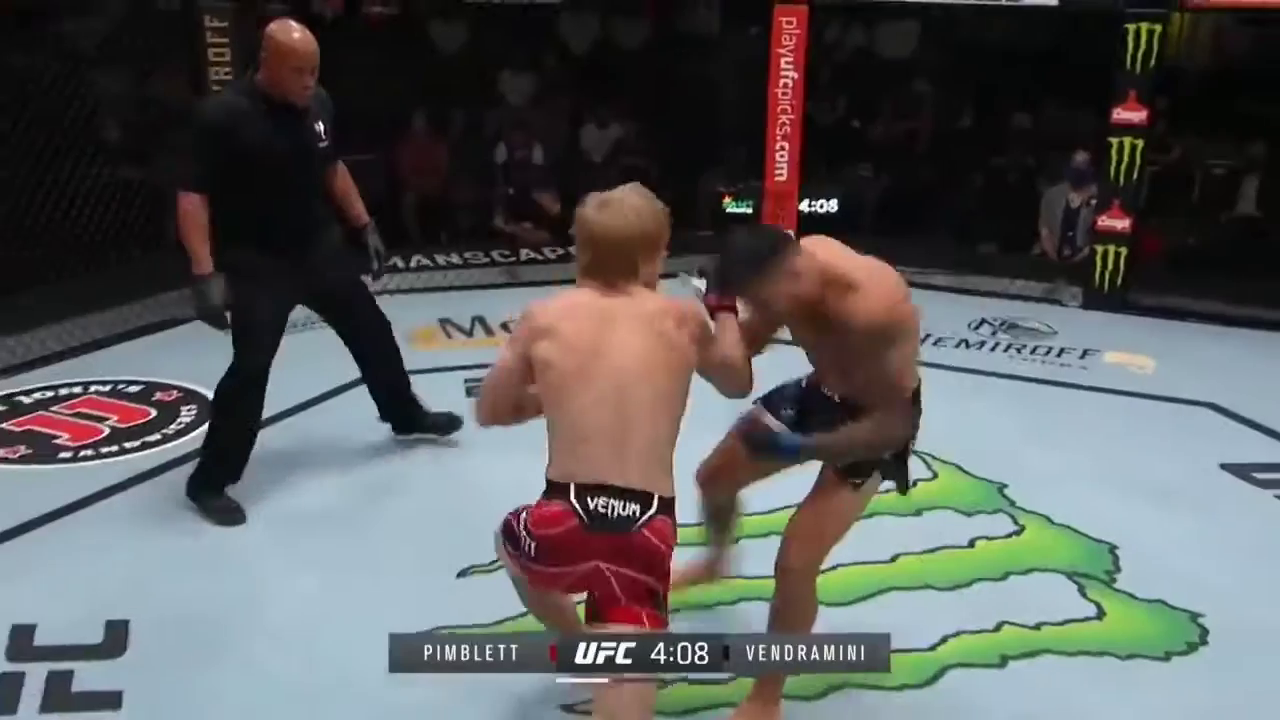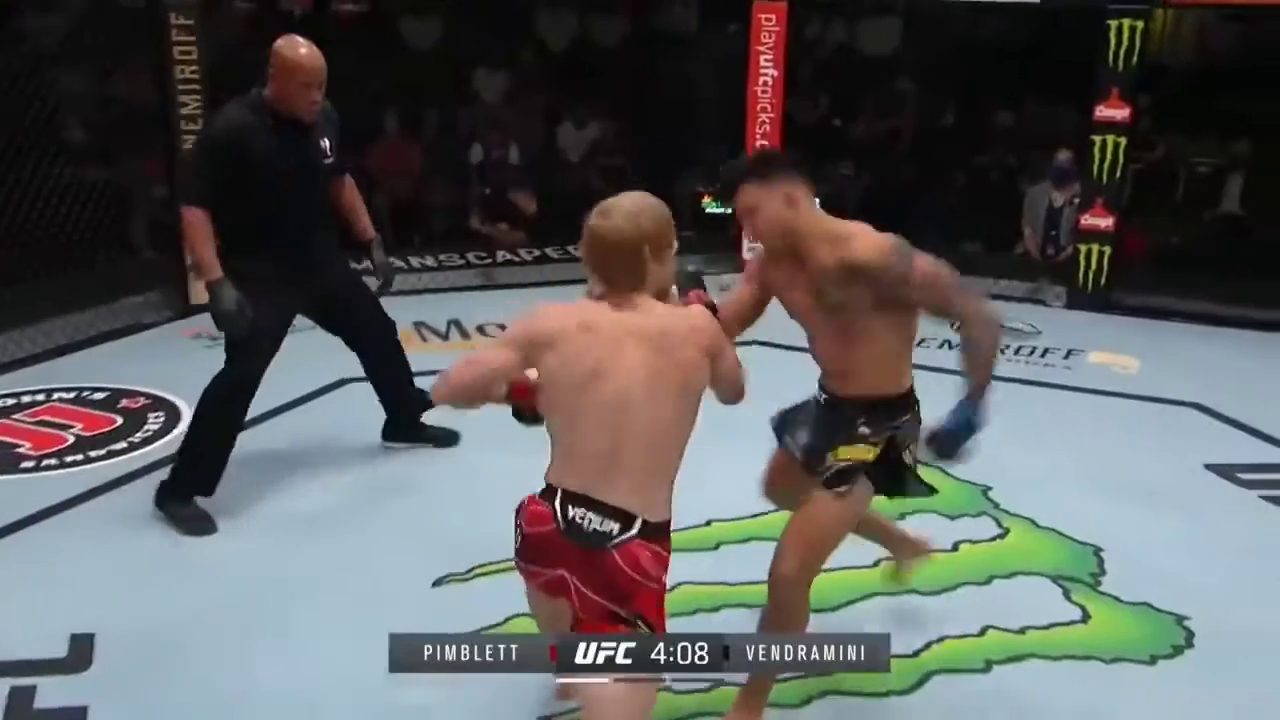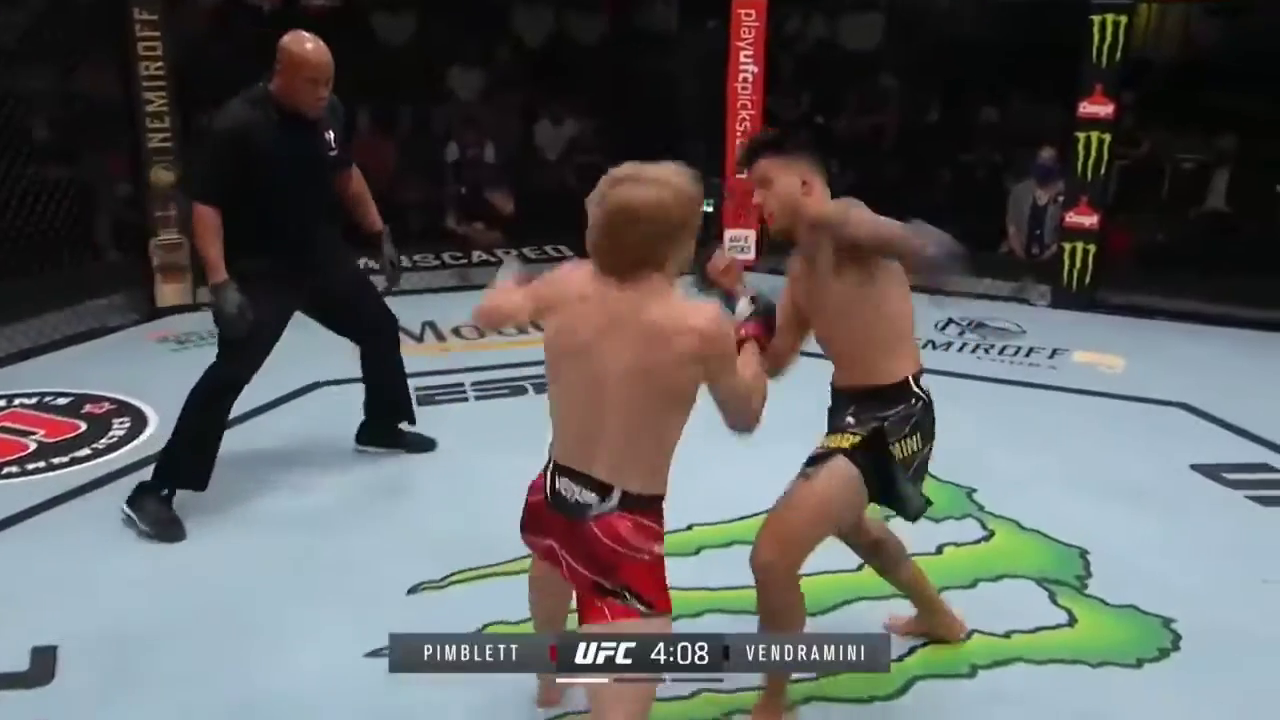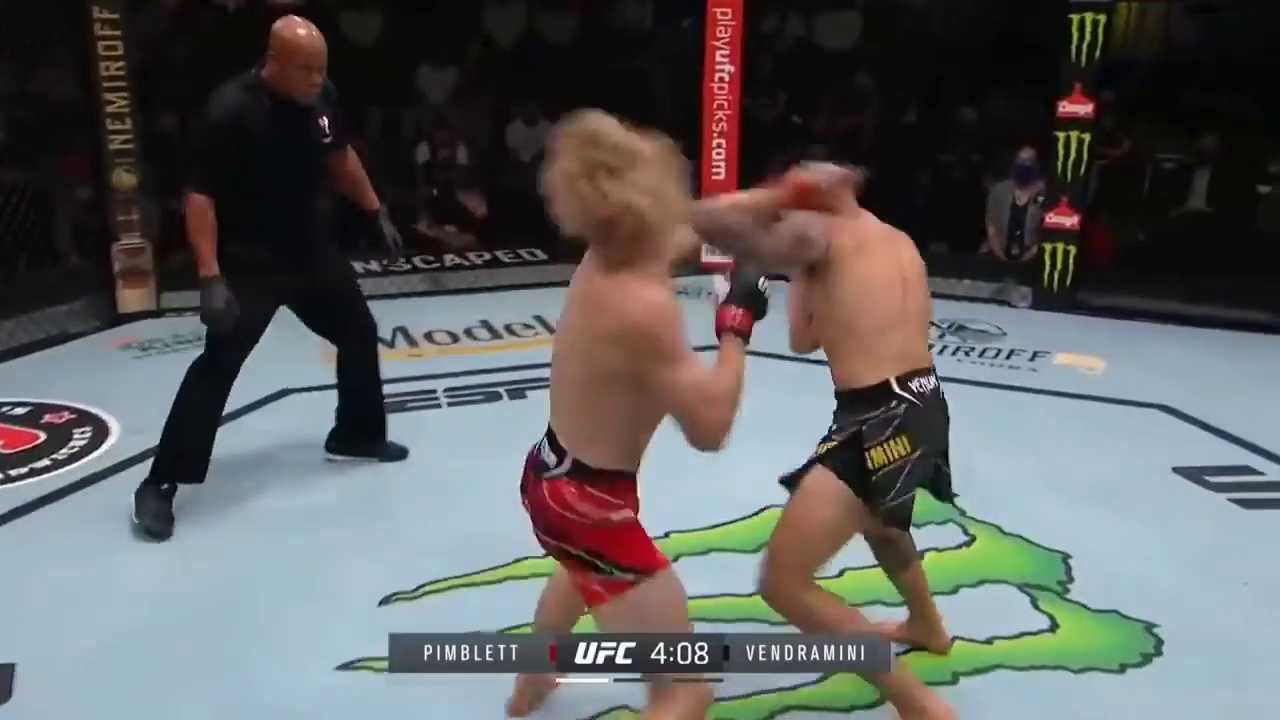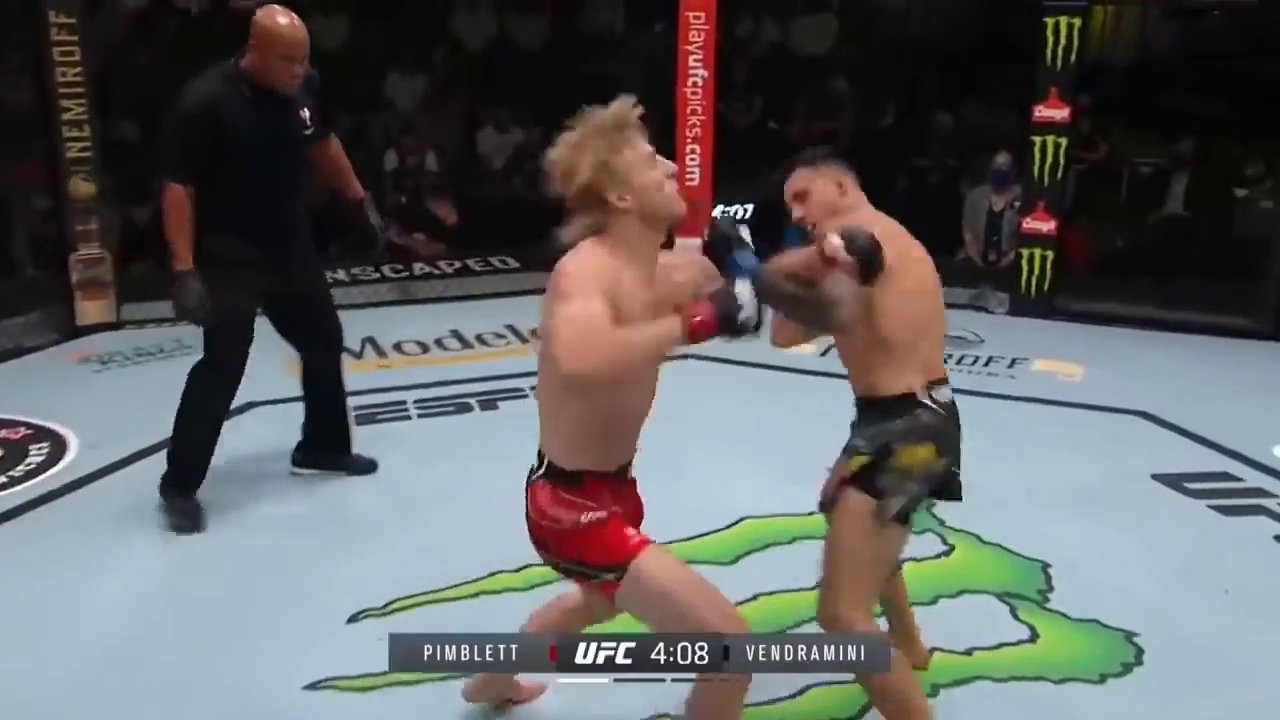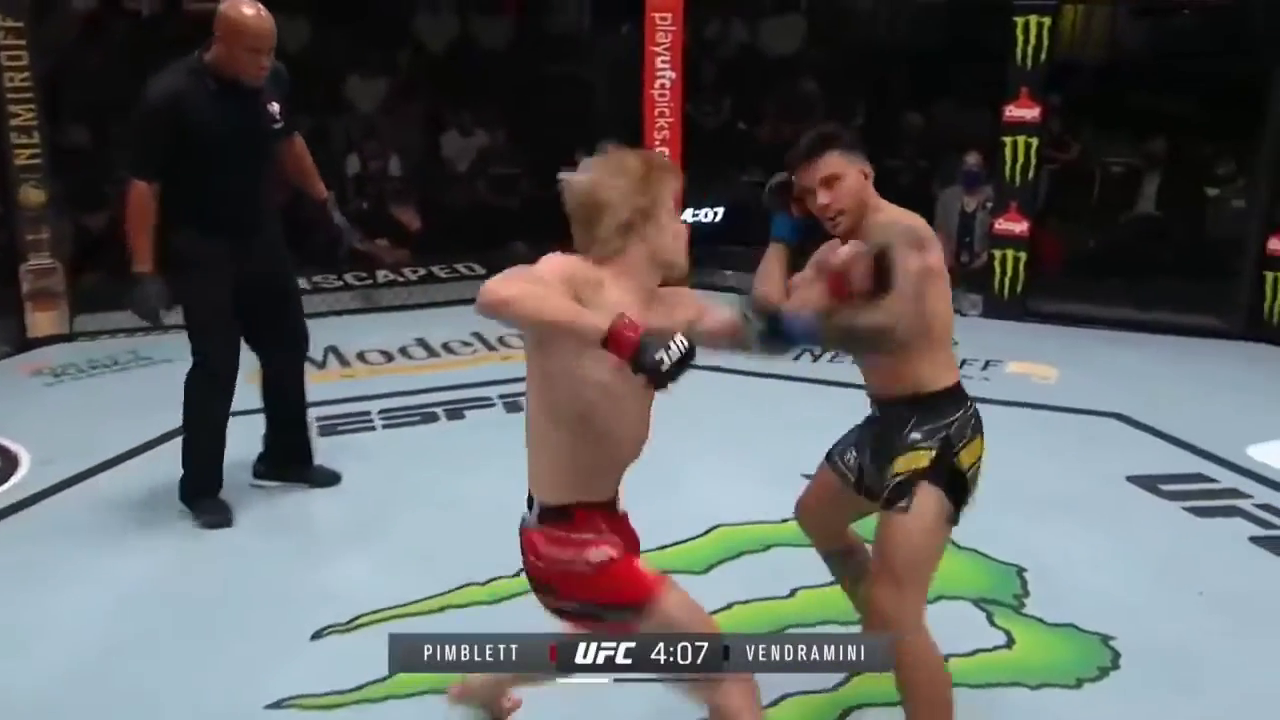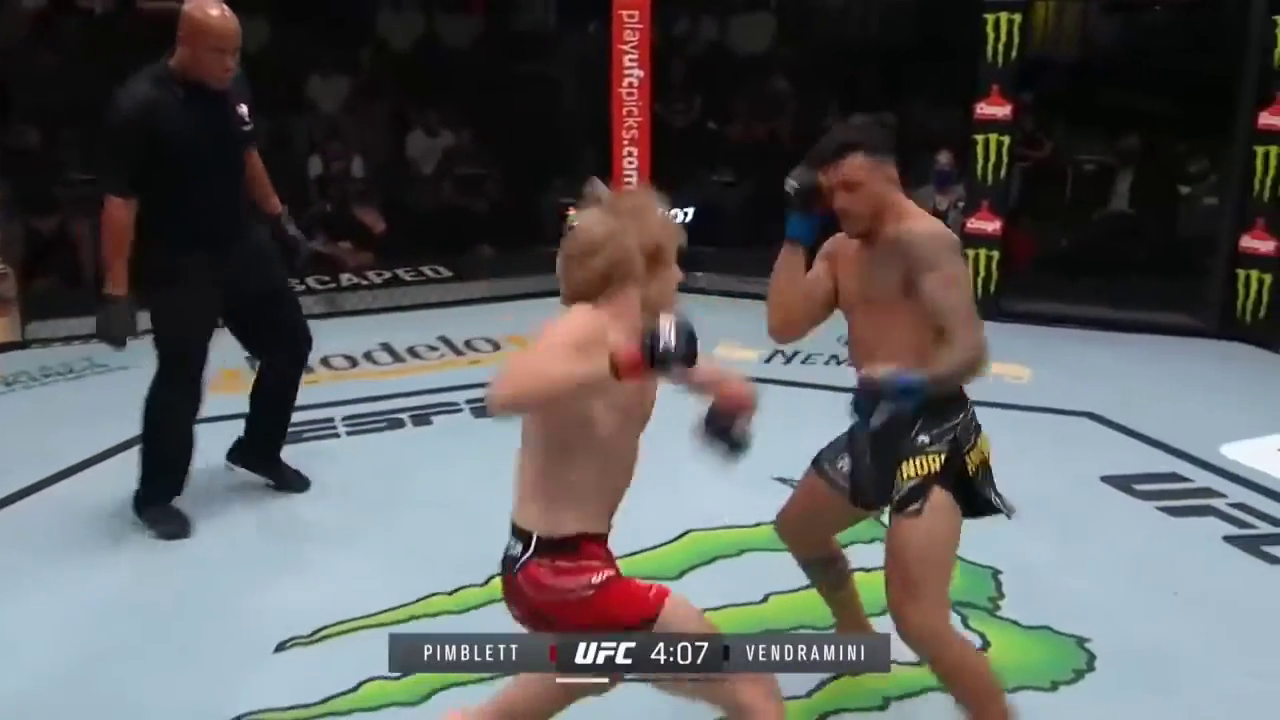
dt=0.2s
person 1, frame 1
left shoulder: (872, 308)
right shoulder: (787, 270)
left elbow: (896, 425)
right elbow: (740, 345)
left wrist: (800, 447)
left hip: (870, 427)
right hip: (820, 395)
left knee: (796, 562)
right knee: (714, 475)
right ankle: (714, 561)
person 1, frame 2
left shoulder: (870, 257)
right shoulder: (771, 261)
left elbow: (976, 315)
right elbow: (717, 328)
left wrist: (969, 408)
right wrist: (692, 300)
left hip: (880, 423)
right hip: (828, 404)
left knee: (788, 571)
right knee: (780, 489)
right ankle: (901, 543)
person 1, frame 3
left shoulder: (848, 228)
right shoulder: (802, 266)
left elbow: (920, 241)
right elbow: (771, 363)
left wrist: (932, 252)
right wrist: (733, 297)
left hip: (887, 420)
right hip: (864, 411)
left knee: (772, 558)
right knee: (845, 520)
right ankle: (939, 617)
person 1, frame 4
left shoulder: (821, 229)
right shoulder: (896, 243)
right elbow: (803, 340)
left hip: (879, 420)
right hip: (916, 408)
left knee: (783, 583)
right knee: (880, 519)
right ankle: (928, 629)
person 1, frame 5
left shoulder: (852, 233)
right shoulder: (891, 239)
right elbow: (793, 329)
left hip: (899, 429)
right hip: (922, 417)
left knee: (841, 613)
right knee: (847, 515)
right ankle: (906, 640)
person 1, frame 6
left shoulder: (895, 231)
right shoulder: (831, 256)
left elbow: (901, 327)
left hip: (936, 430)
right hip: (888, 421)
left knee: (898, 611)
right knee: (816, 517)
right ankle: (877, 631)
person 1, frame 7
left shoulder: (922, 240)
right shoulder: (839, 248)
left elbow: (969, 351)
right elbow: (785, 326)
left wrist: (912, 387)
right wrist: (799, 229)
left hip: (933, 433)
right hip: (875, 427)
left knee: (917, 617)
right knee: (797, 528)
right ankle: (857, 635)
person 2, frame 1
left shoulder: (545, 317)
right shoulder: (680, 316)
left elbow: (492, 410)
right elbow: (737, 383)
right wrist: (725, 311)
left hip: (564, 525)
right hip: (645, 532)
left knee: (515, 542)
left ankle: (576, 641)
person 2, frame 2
left shoulder: (551, 326)
right shoulder: (695, 328)
left elbow: (446, 390)
right elbow: (733, 391)
left wrist: (515, 390)
left hip: (550, 529)
right hip: (632, 554)
person 2, frame 3
left shoulder: (565, 288)
right shoulder: (701, 325)
left elbow: (485, 314)
right elbow: (745, 417)
right wrist: (750, 339)
left hip: (550, 500)
right hip: (624, 531)
left knee: (559, 546)
left ankle: (551, 673)
person 2, frame 4
left shoulder: (611, 259)
right shoulder: (644, 308)
right elbow: (709, 431)
right wrist: (736, 326)
left hip: (553, 477)
right hip: (591, 499)
left knee: (586, 571)
person 2, frame 5
left shoulder: (680, 269)
right shoulder: (590, 269)
right elbow: (578, 363)
right wrist: (696, 322)
left hip: (608, 485)
right hip: (574, 504)
left knee: (603, 597)
person 2, frame 6
left shoulder: (672, 308)
right shoulder: (568, 275)
left elbow: (759, 327)
right elbow: (497, 296)
right wrist: (616, 334)
left hip: (594, 523)
right hip: (569, 541)
left knee: (606, 633)
person 2, frame 7
left shoulder: (645, 334)
right shoulder: (586, 330)
left elbow: (734, 391)
right elbow: (506, 393)
left wrist: (730, 401)
right wrist: (624, 361)
left hip: (548, 562)
right hip: (560, 572)
person 3, frame 1
left shoulder: (317, 103)
right shoulder: (225, 114)
right elbow: (192, 196)
left wrist: (365, 225)
right wrist: (206, 273)
left hip: (318, 247)
right hip: (256, 262)
left knee: (372, 329)
right knee: (250, 368)
left ankle: (408, 416)
right ankle: (209, 481)
person 3, frame 2
left shoulder: (322, 119)
right shoulder: (231, 129)
left elbow: (338, 181)
right elbow: (196, 209)
left wrist: (371, 240)
right wrist: (217, 283)
left hip: (317, 260)
right hip: (257, 273)
left knee: (377, 334)
right knee: (239, 377)
left ankle: (405, 422)
right ankle: (179, 491)
person 3, frame 3
left shoulder: (329, 113)
right shoulder: (239, 124)
left elbow: (346, 174)
right elbow: (206, 207)
left wrist: (380, 234)
right wrist: (221, 284)
left hip: (321, 256)
right hip: (261, 269)
left knee: (380, 329)
right knee: (228, 374)
left ankle: (383, 425)
right ankle: (156, 492)
person 3, frame 4
left shoulder: (321, 96)
right shoulder: (231, 110)
left elbow: (340, 155)
right elbow: (200, 196)
left wrist: (376, 212)
right wrist: (211, 277)
left hip: (311, 248)
right hip: (251, 259)
left knee: (360, 333)
right knee: (219, 365)
left ankle: (357, 434)
right ankle: (159, 486)
person 3, frame 5
left shoulder: (303, 87)
right shoulder: (206, 100)
left elbow: (322, 143)
right elbow: (178, 188)
left wrist: (361, 201)
right wrist: (185, 271)
left hip: (290, 244)
right hip: (230, 255)
left knee: (323, 342)
right knee: (223, 364)
left ankle: (323, 447)
right ankle: (179, 484)
person 3, frame 6
left shoulder: (272, 79)
right shoulder: (171, 95)
left elbow: (287, 141)
right elbow: (143, 185)
left wrist: (325, 201)
right wrist: (144, 270)
left hip: (259, 240)
right hip: (200, 251)
left knee: (286, 347)
right knee: (215, 363)
left ankle: (285, 458)
right ankle: (200, 485)
person 3, frame 7
left shoulder: (233, 86)
right shoulder: (141, 104)
right elbow: (120, 203)
left wrist: (280, 216)
right wrist: (117, 292)
left hip: (240, 247)
right hip: (176, 265)
left knee: (290, 341)
right knee: (181, 376)
left ankle: (257, 451)
right ankle: (156, 496)
